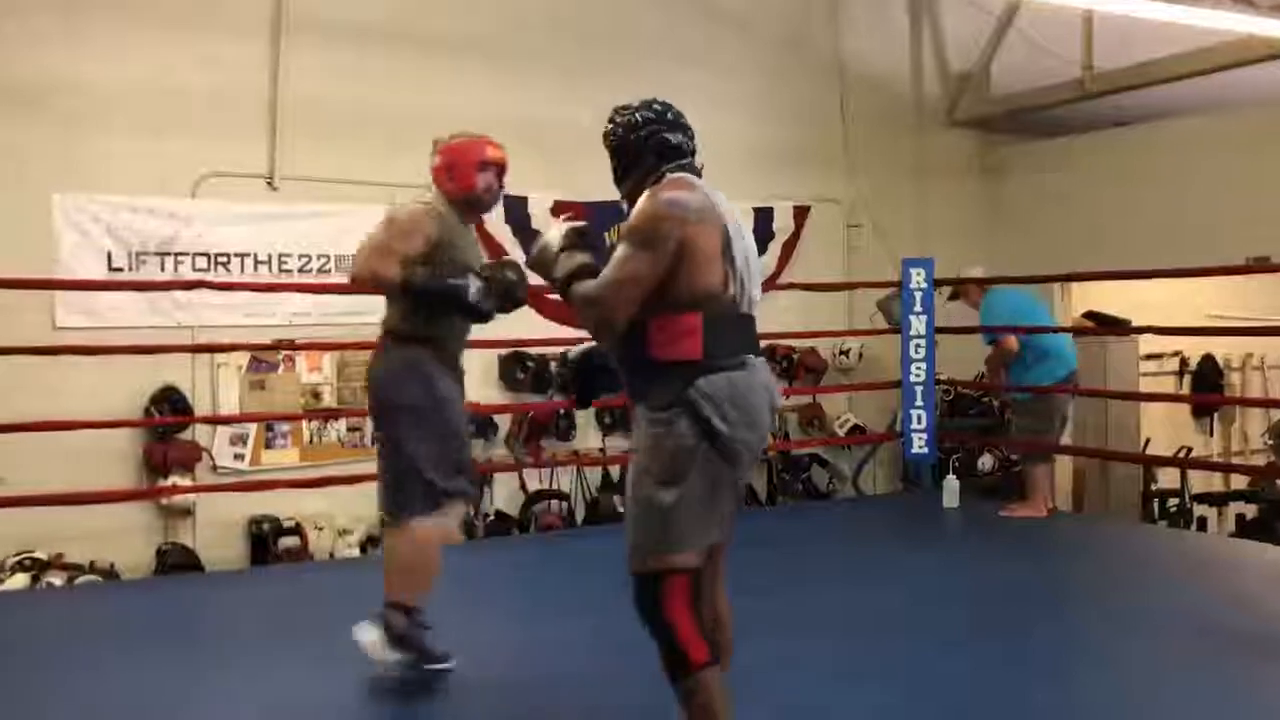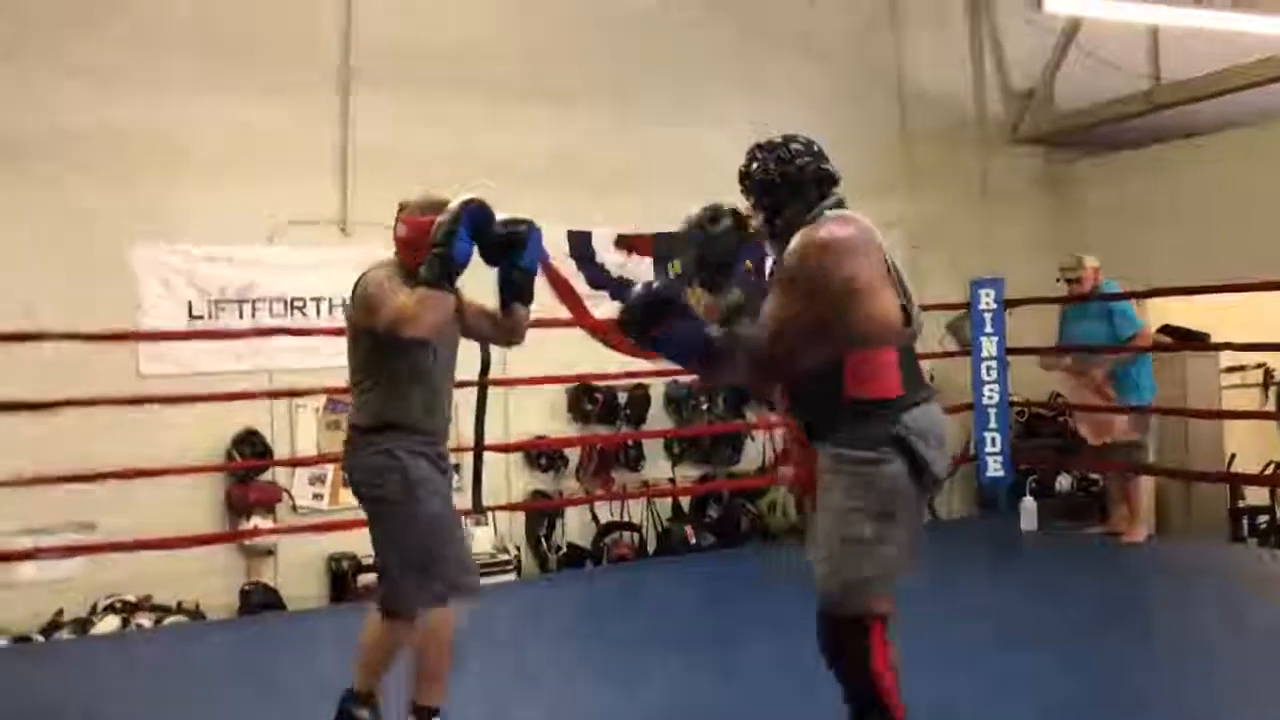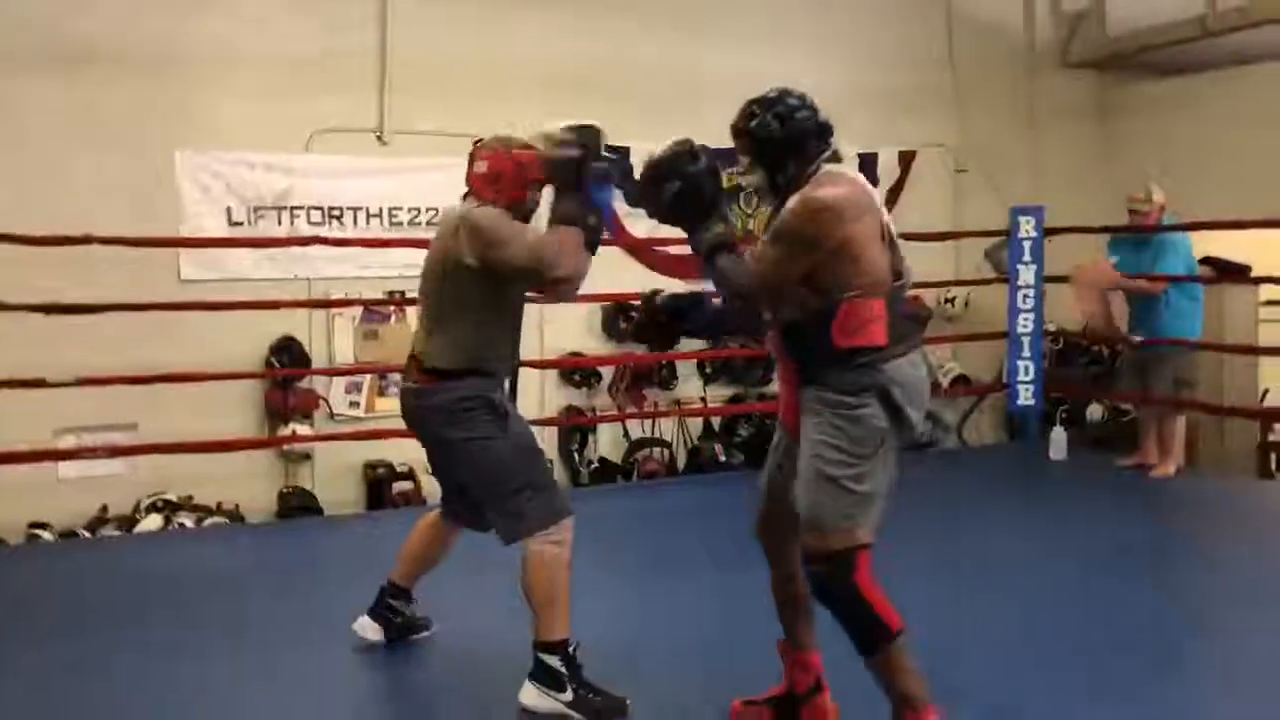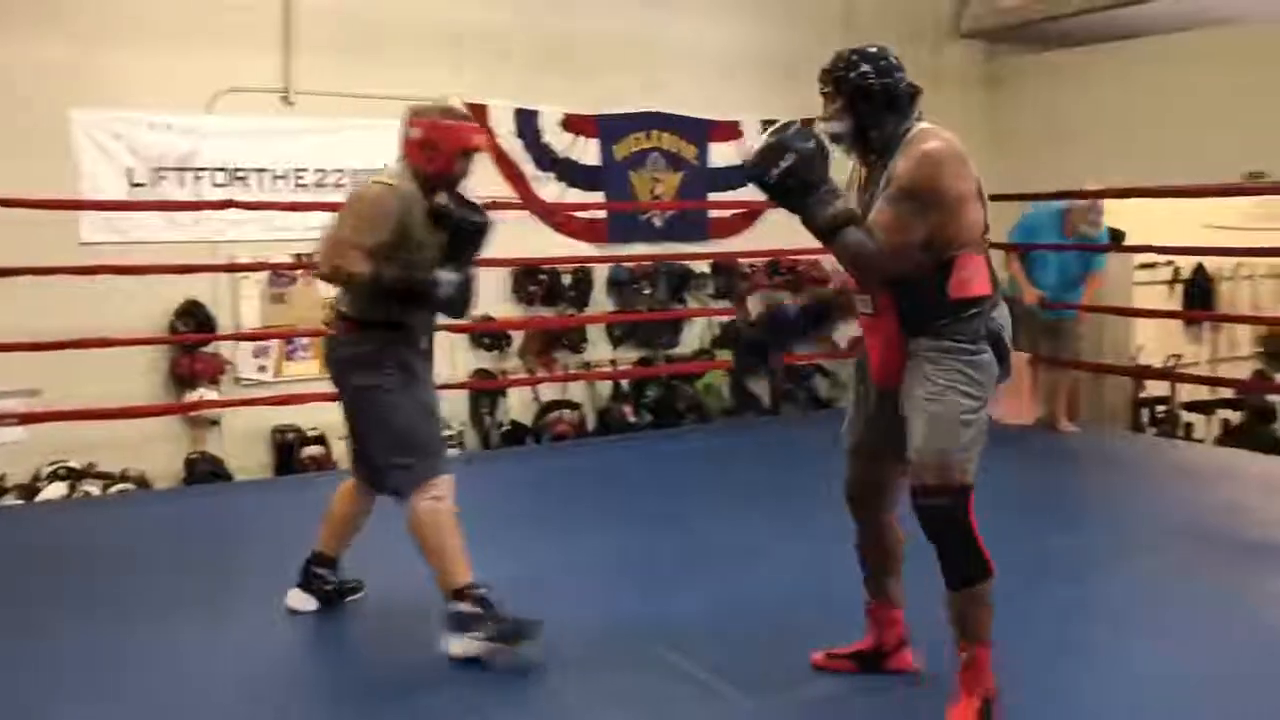
dt=1s
person 1, frame 1
left shoulder: (666, 199)
right shoulder: (710, 205)
left elbow: (606, 311)
left wrist: (563, 264)
right wrist: (608, 355)
left hip: (695, 404)
right hip: (734, 393)
left knee: (664, 585)
right knee: (702, 572)
person 1, frame 2
left shoulder: (825, 241)
right shoulder: (827, 245)
left elbow: (763, 358)
right elbow: (774, 369)
right wrist: (683, 335)
left hip: (878, 446)
right hip: (864, 445)
left knee: (850, 630)
right knee: (858, 619)
person 1, frame 3
left shoulder: (823, 202)
right shoulder: (816, 197)
left elbow: (748, 289)
right elbow: (784, 302)
left wrist: (700, 219)
left hip: (859, 393)
right hip: (826, 390)
left knee: (834, 564)
right knee: (775, 531)
person 1, frame 4
left shoulder: (929, 155)
right shoulder: (876, 165)
left elbow: (878, 262)
left wrist: (812, 195)
right wrist: (803, 316)
left hip: (951, 344)
right hip: (891, 349)
left knee: (942, 502)
right knee: (865, 492)
right ankle: (887, 638)
person 2, frame 1
left shoulder: (461, 228)
right shoulder: (422, 215)
right elbow: (365, 268)
left wrist: (488, 290)
right wrist: (441, 287)
left hip: (428, 368)
right hip: (414, 366)
left knee: (412, 501)
right knee: (445, 496)
left ankle: (394, 623)
right ankle: (397, 624)
person 2, frame 2
left shoulder: (441, 293)
right shoulder: (379, 284)
left elbow: (509, 333)
right elbow: (417, 325)
left wrist: (517, 273)
right wrist: (445, 259)
left hip: (421, 453)
right hip: (389, 455)
left knee: (404, 597)
right knee: (445, 588)
person 2, frame 3
left shoulder: (492, 228)
right shoulder: (480, 223)
left elbow: (559, 280)
right elbow: (562, 269)
left wrist: (587, 212)
right wrist: (573, 181)
left hip: (436, 391)
right hip: (462, 398)
left knee: (459, 508)
right knee: (549, 522)
left ankle: (387, 610)
person 2, frame 4
left shoulder: (423, 200)
right shoulder: (383, 194)
left elbow: (420, 272)
right elbow: (332, 261)
left wrist: (460, 241)
right wrist: (417, 284)
left hip: (391, 347)
right hip: (374, 350)
left knee: (374, 473)
right knee: (428, 479)
left ankle: (316, 578)
right ankle: (468, 615)
person 3, frame 1
left shoulder: (991, 305)
right shoulder: (1012, 292)
left elbow: (1010, 347)
left wrist: (992, 366)
right wrist: (999, 368)
left hip: (1044, 374)
right hip: (1063, 367)
left knee: (1032, 440)
right knee: (1043, 439)
left ankle: (1036, 504)
right ankle: (1044, 498)
person 3, frame 2
left shoulder: (1114, 301)
right shoulder: (1070, 309)
left elbow: (1144, 340)
right elbow: (1064, 348)
left wrist: (1106, 366)
right wrist: (1055, 360)
left hip: (1127, 392)
right hip: (1094, 394)
left knee: (1127, 458)
right knee: (1106, 458)
left ankle: (1139, 522)
right ankle: (1117, 518)
person 3, frame 3
left shoulder: (1174, 239)
right shoulder: (1121, 239)
left elbow: (1157, 284)
right elbow: (1106, 274)
left wrist: (1120, 283)
right wrist: (1091, 282)
left hip: (1174, 330)
right hip: (1141, 328)
left knee: (1169, 397)
right knee: (1141, 394)
left ankle: (1171, 458)
right ankle: (1148, 452)
person 3, frame 4
left shoulder: (1097, 234)
right shoulder: (1039, 216)
left elbow: (1095, 273)
right elbow: (1012, 254)
left wrist: (1084, 300)
right wrist: (1025, 287)
left hip: (1065, 306)
right hip: (1030, 301)
left knee: (1064, 360)
right knee: (1024, 356)
left ankle: (1059, 415)
right ankle: (1031, 408)
